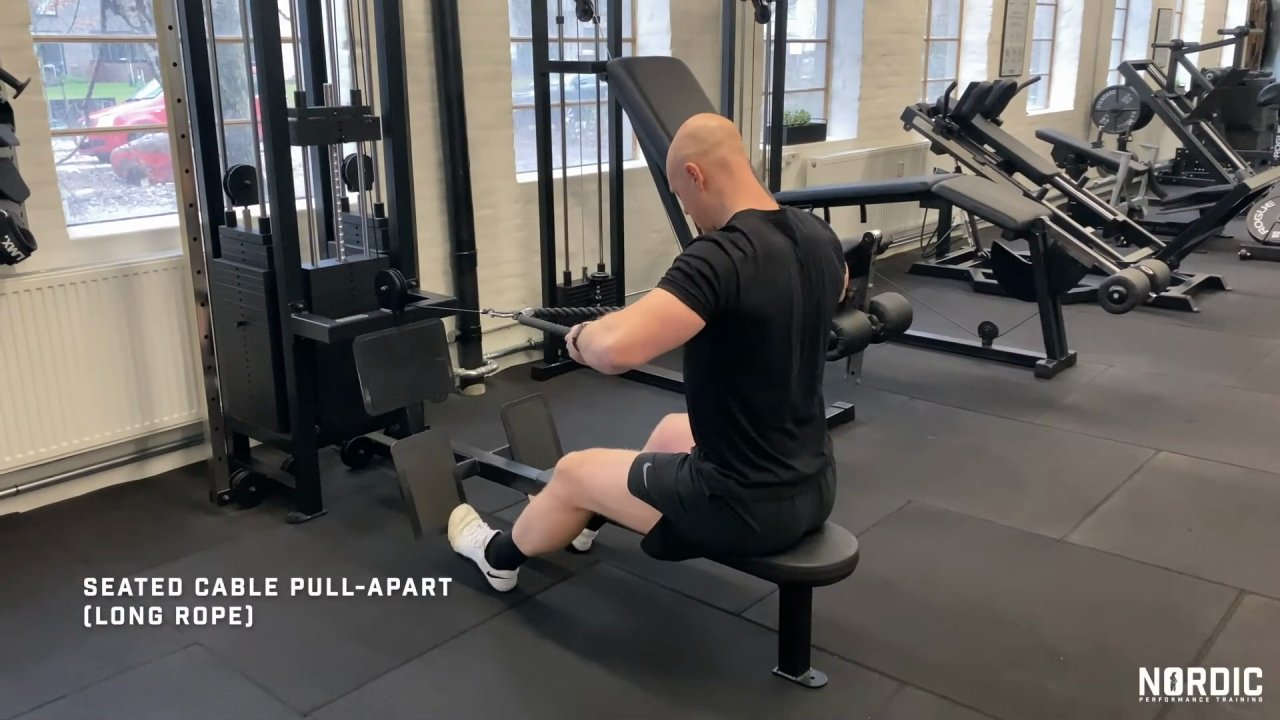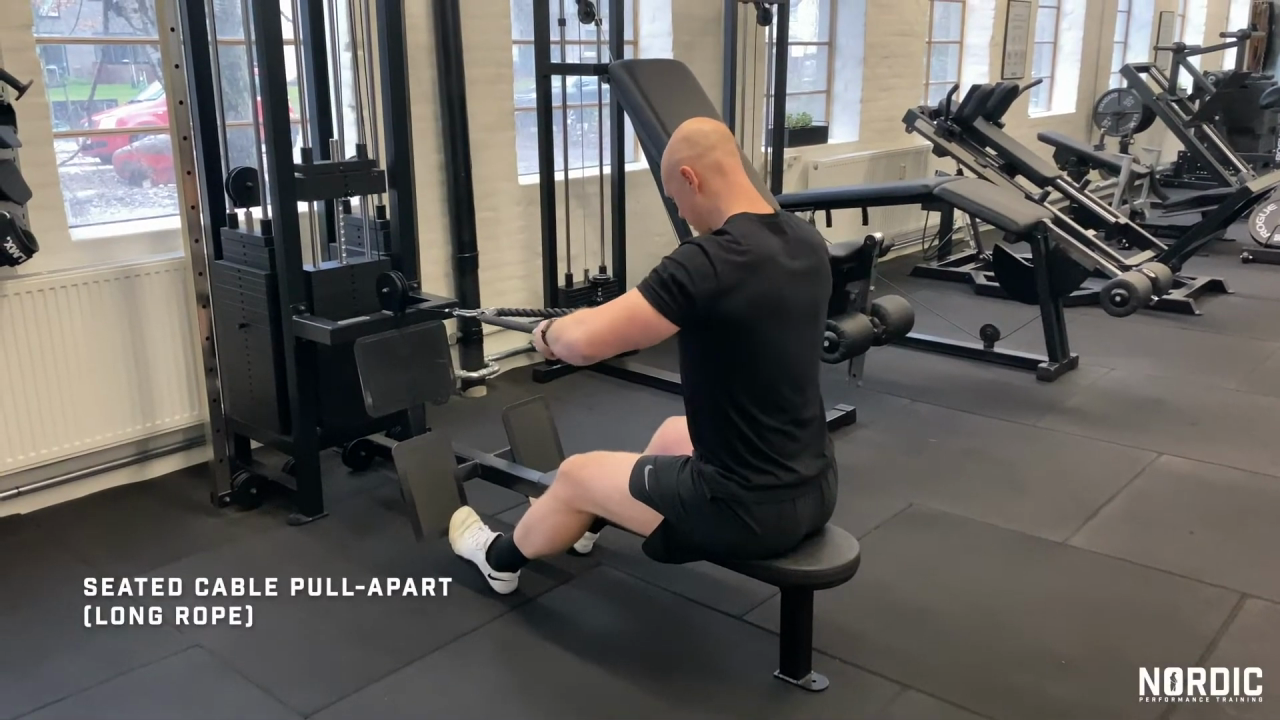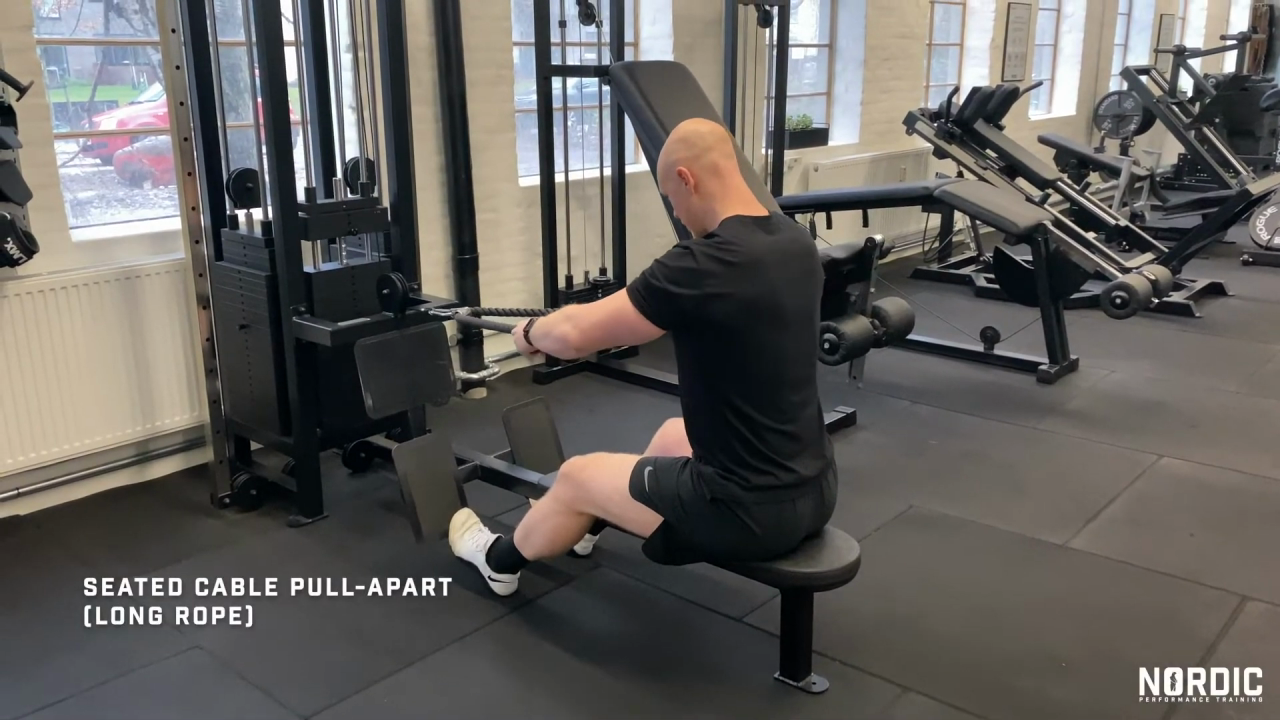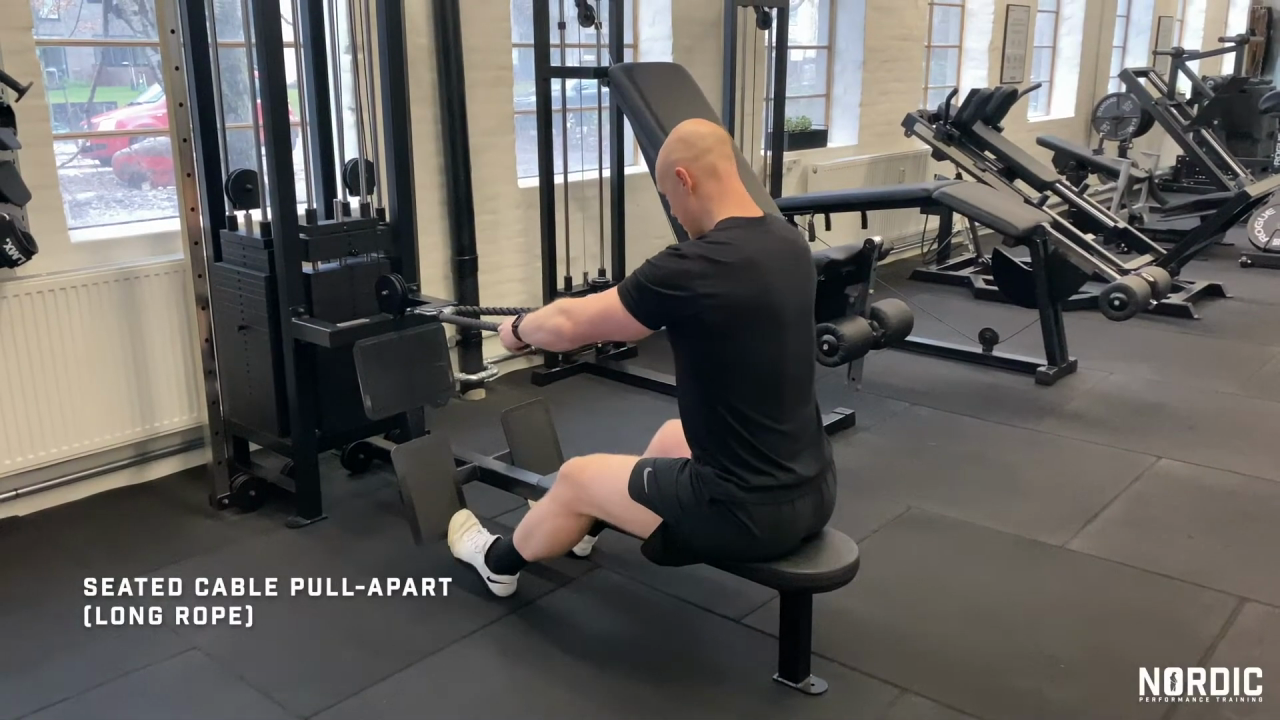
dt=0.5s
person 1, frame 1
left shoulder: (723, 258)
right shoulder: (817, 237)
left elbow: (615, 348)
left wrist: (581, 336)
left hip: (745, 507)
right hip: (813, 488)
left knee: (573, 473)
right knee: (672, 431)
left ankle: (498, 557)
right ankle: (583, 521)
person 1, frame 2
left shoulder: (709, 263)
right shoulder: (806, 240)
left elbow: (584, 341)
left wrist: (547, 333)
left hip: (749, 509)
right hip: (814, 490)
left knee: (576, 475)
right knee: (674, 433)
left ankle: (500, 559)
right ankle: (587, 523)
person 1, frame 3
left shoulder: (702, 266)
right shoulder: (796, 242)
left elbow: (575, 335)
left wrist: (530, 333)
left hip: (750, 510)
right hip: (814, 490)
left knee: (576, 477)
right knee: (673, 435)
left ankle: (499, 561)
right ankle: (587, 525)
person 1, frame 4
left shoulder: (693, 269)
right shoulder: (788, 242)
left elbow: (570, 325)
left wrist: (518, 328)
left hip: (749, 512)
right hip: (813, 491)
left knee: (577, 479)
right knee: (673, 437)
left ankle: (499, 562)
right ankle: (585, 526)
